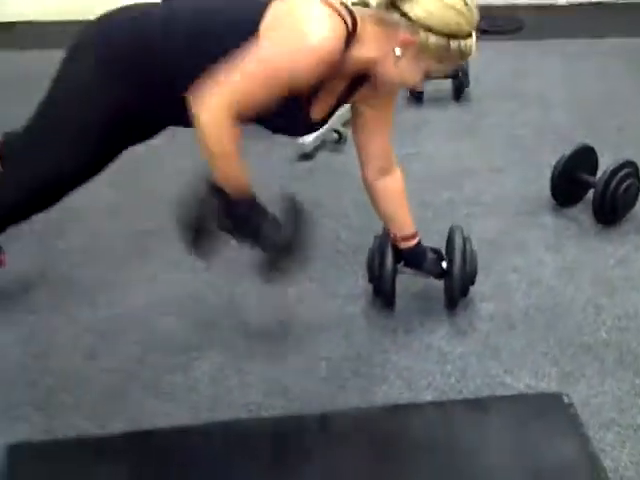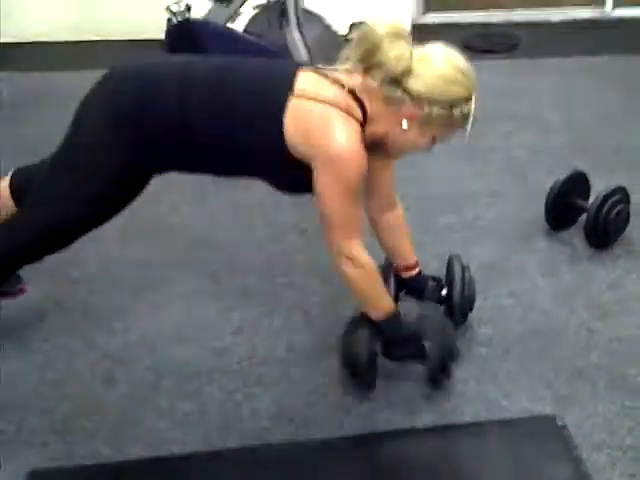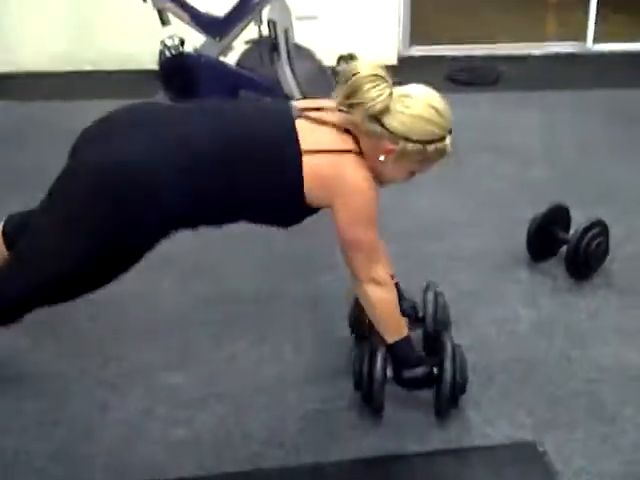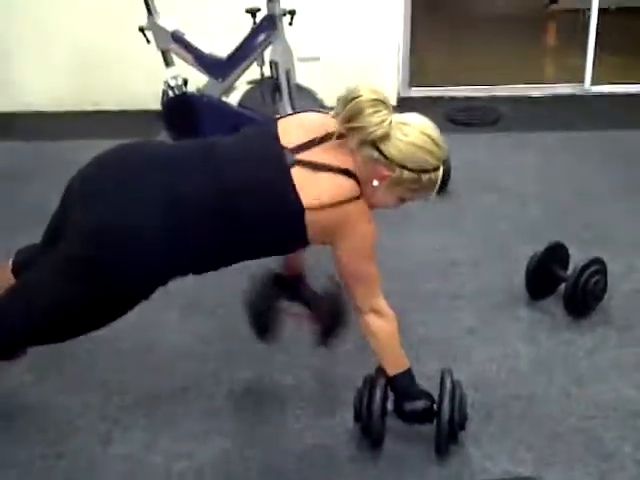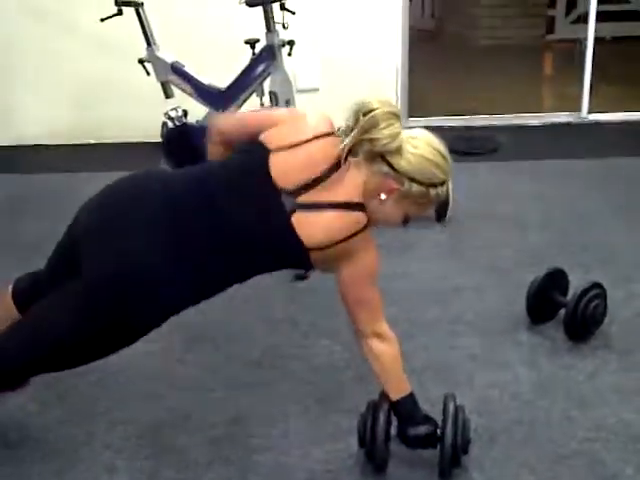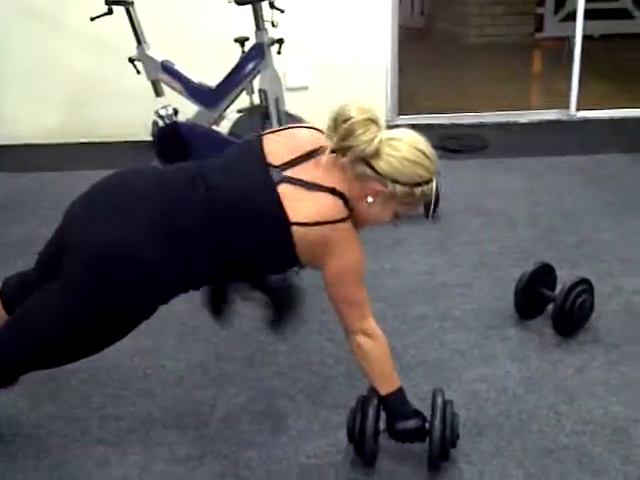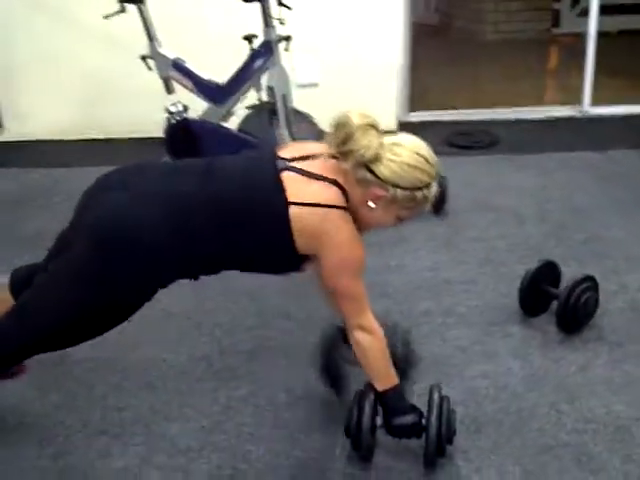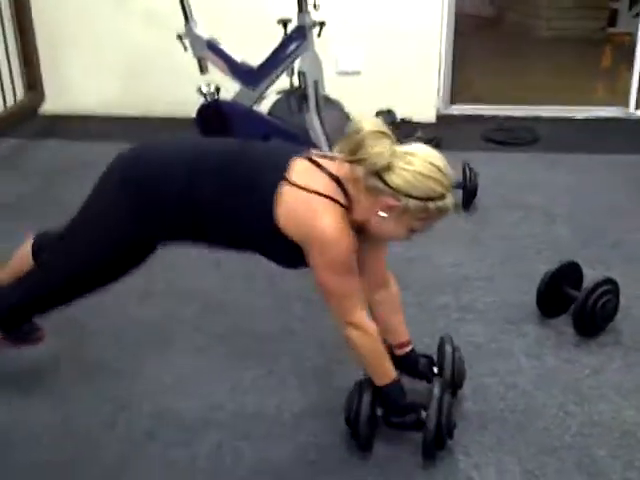
dt=0.3s
person 1, frame 1
left shoulder: (371, 75)
right shoulder: (319, 38)
left elbow: (380, 169)
right elbow: (210, 106)
left wrist: (410, 247)
right wrist: (240, 203)
left hip: (158, 85)
right hip: (123, 61)
person 1, frame 2
left shoulder: (376, 109)
right shoulder: (341, 138)
left elbow: (384, 207)
right elbow: (348, 252)
left wrist: (414, 278)
right wrist: (393, 327)
left hip: (160, 101)
right hip: (132, 117)
left knee: (49, 191)
right knee: (48, 214)
person 1, frame 3
left shoulder: (337, 115)
right shoulder: (350, 177)
left elbow: (362, 238)
right elbow: (370, 279)
left wrist: (396, 304)
right wrist: (404, 354)
left hip: (130, 133)
right hip: (133, 186)
left knee: (44, 229)
person 1, frame 4
left shoulder: (317, 126)
right shoulder: (350, 212)
right elbow: (371, 309)
left wrist: (292, 277)
right wrist: (405, 388)
right hip: (125, 243)
left knee: (45, 263)
person 1, frame 5
left shoulder: (312, 130)
right shoulder: (351, 238)
left elbow: (220, 131)
right elbow: (374, 332)
right wrist: (409, 412)
left hip: (122, 203)
right hip: (137, 282)
left knee: (45, 287)
person 1, frame 6
left shoulder: (305, 136)
right shoulder: (334, 231)
right elbow: (361, 329)
right wrist: (397, 406)
left hip: (114, 198)
right hip: (122, 267)
person 1, frame 7
left shoulder: (327, 161)
right shoulder: (334, 226)
right elbow: (361, 324)
left wrist: (371, 346)
right wrist: (393, 401)
left hip: (124, 192)
right hip: (126, 242)
left knee: (45, 280)
person 1, frame 8
left shoulder: (361, 180)
right shoulder: (326, 222)
left elbow: (379, 284)
right elbow: (355, 321)
left wrist: (405, 353)
right wrist: (393, 395)
left hip: (166, 168)
right hip: (148, 192)
left knee: (67, 251)
right knee: (52, 281)
